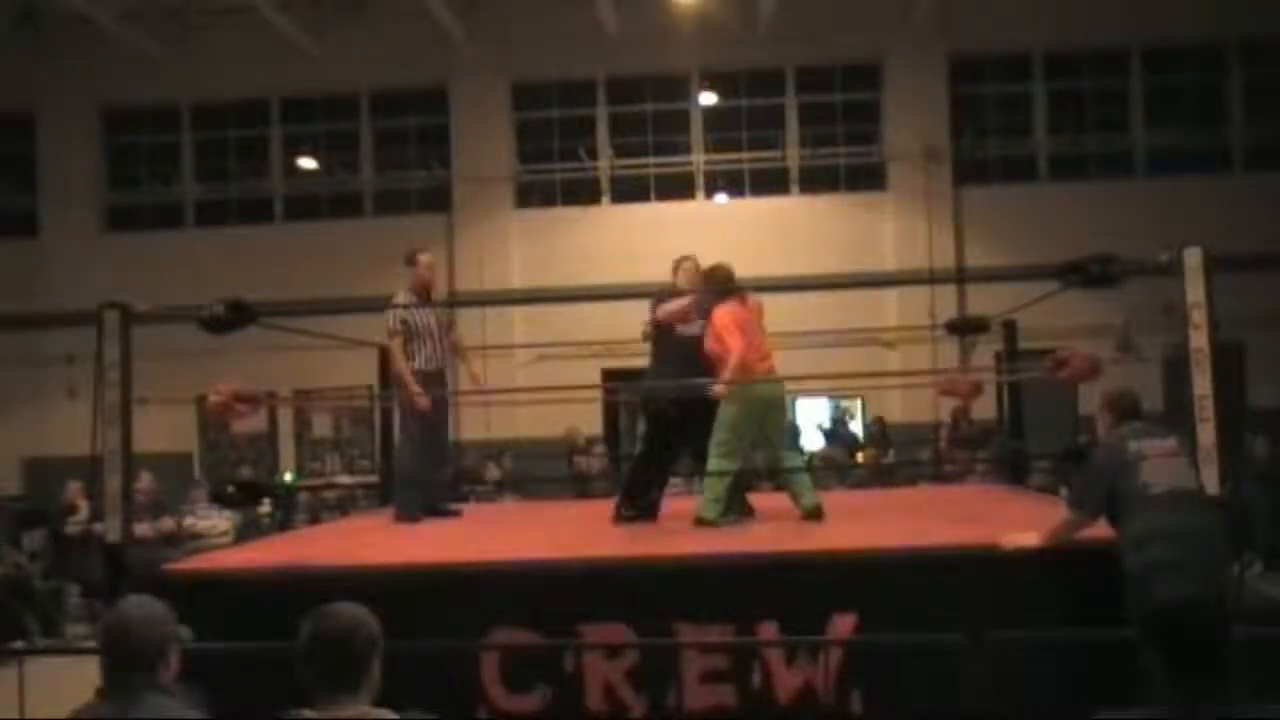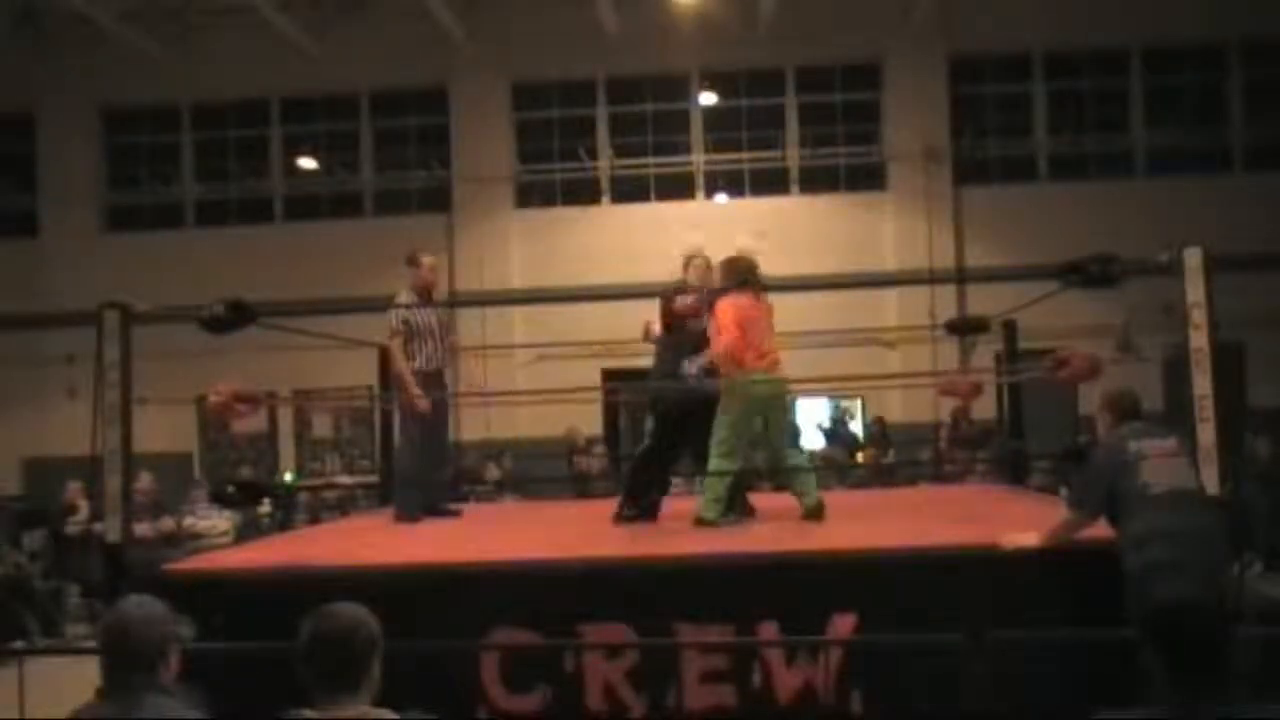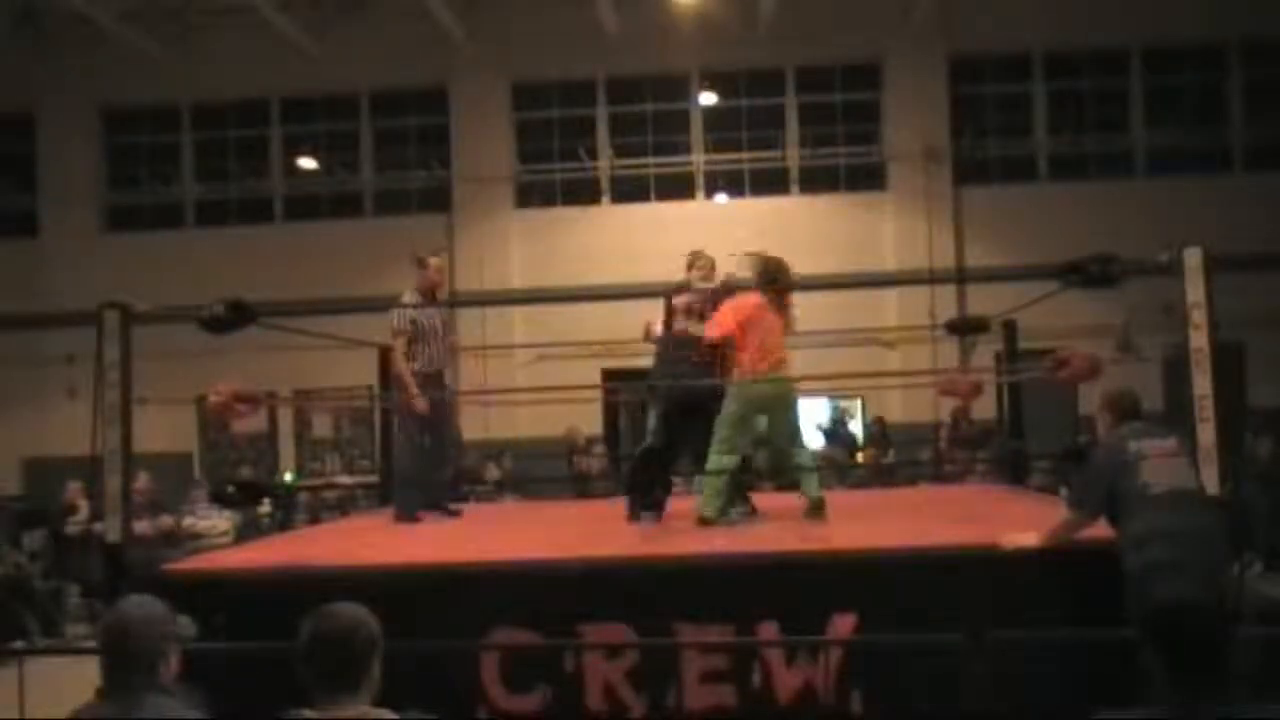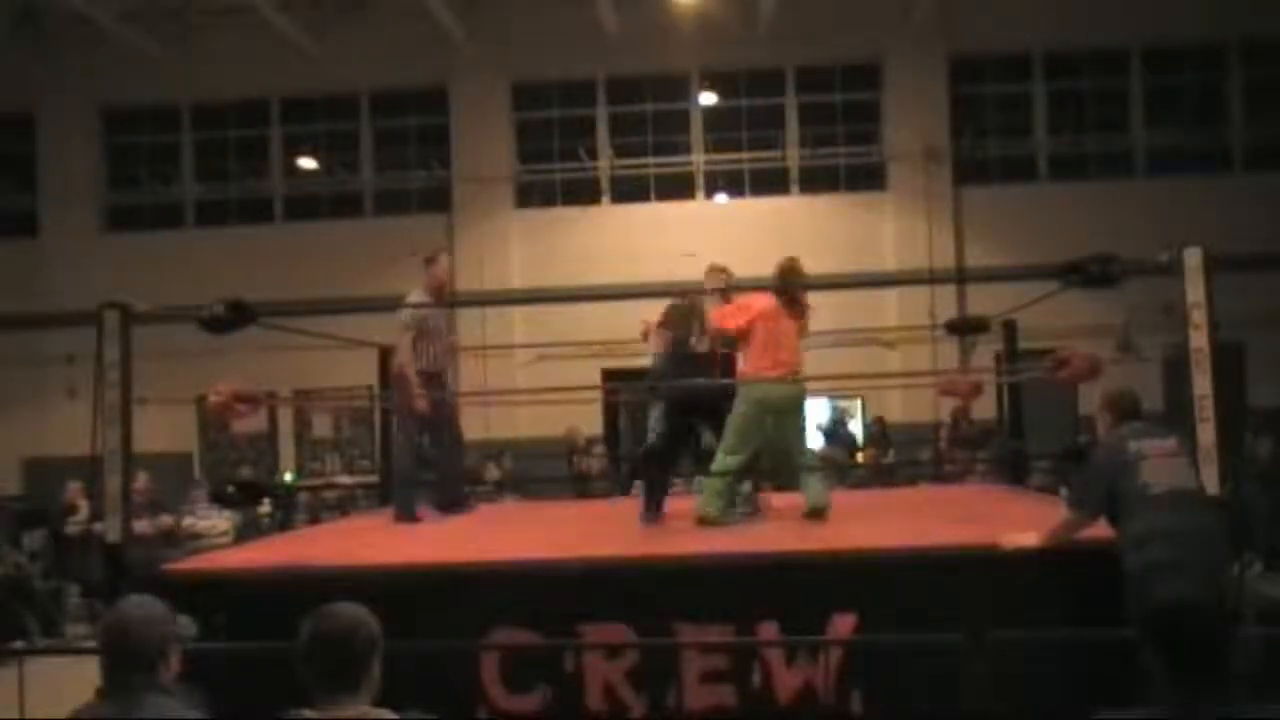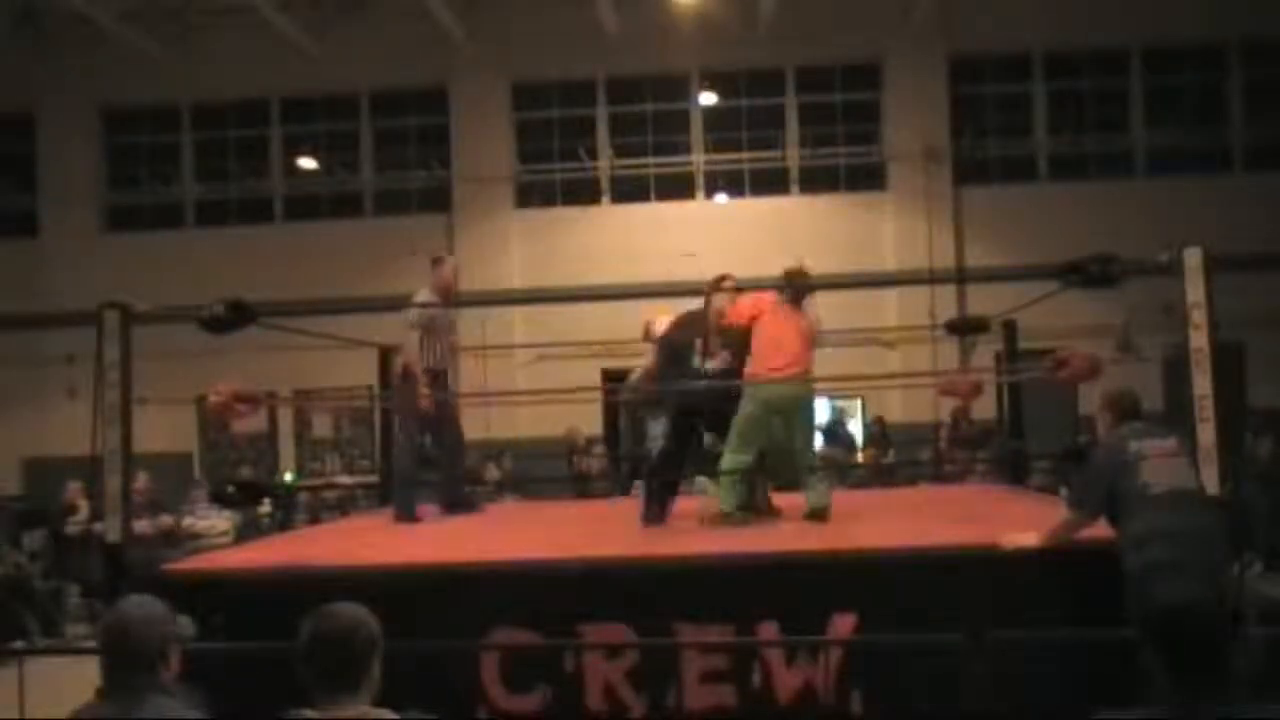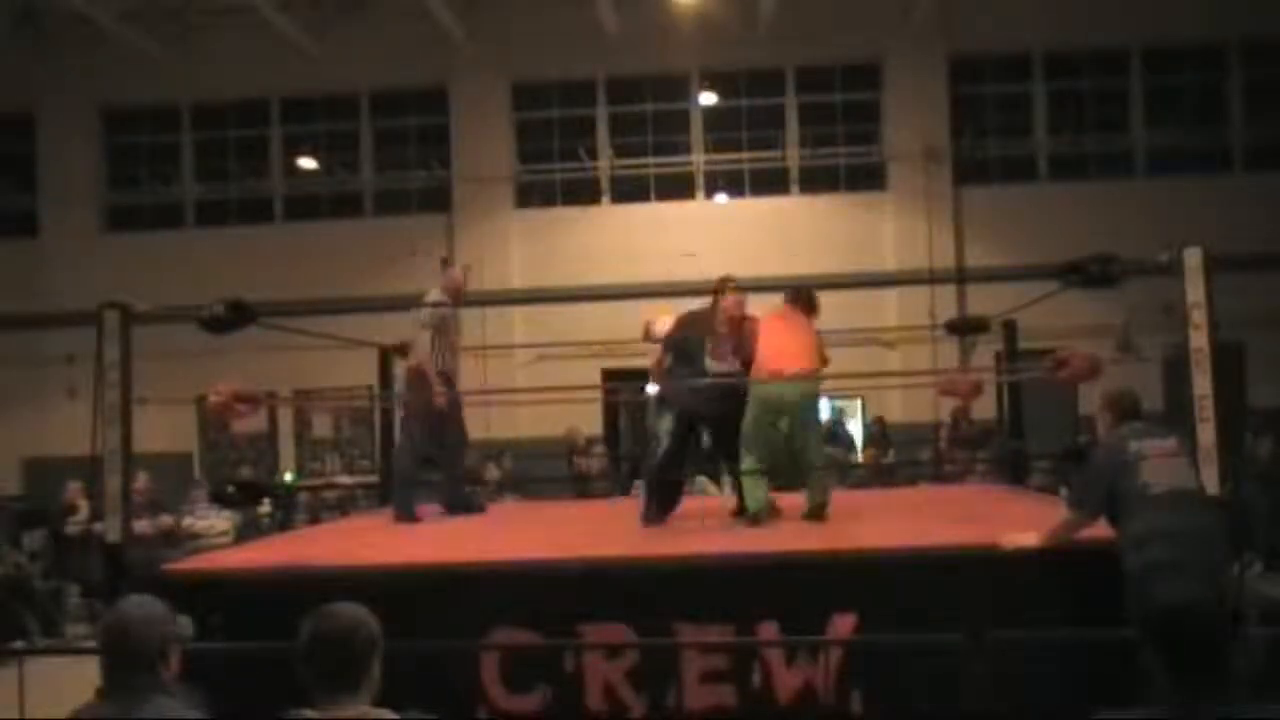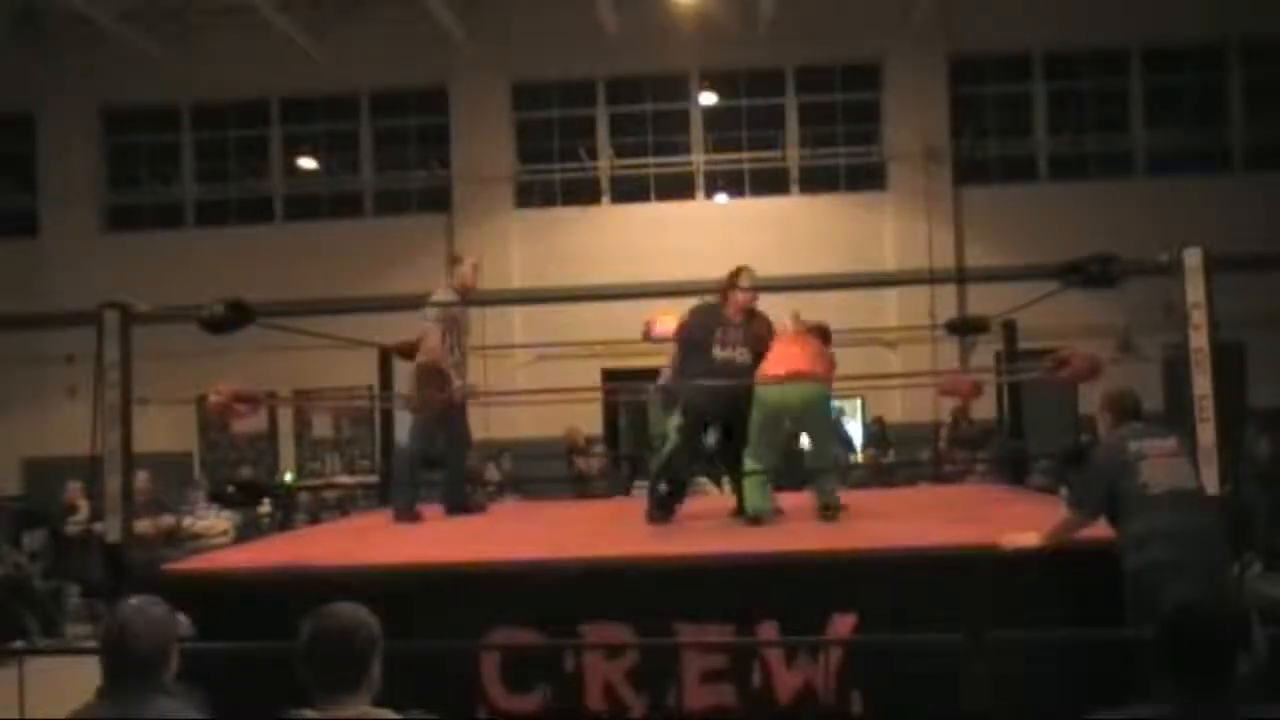
dt=0.1s
person 1, frame 1
left shoulder: (1110, 449)
right shoulder: (1173, 442)
left elbow: (1082, 515)
left wrist: (1039, 539)
left hip: (1156, 566)
right hip: (1207, 553)
left knee: (1172, 674)
right knee: (1208, 669)
person 1, frame 2
left shoulder: (1110, 449)
right shoulder: (1174, 442)
left elbow: (1083, 515)
left wrist: (1040, 539)
left hip: (1157, 566)
right hip: (1206, 550)
left knee: (1174, 676)
right knee: (1209, 671)
person 1, frame 3
left shoulder: (1110, 449)
right shoulder: (1174, 442)
left elbow: (1082, 515)
left wrist: (1039, 539)
left hip: (1157, 566)
right hip: (1206, 549)
left knee: (1173, 675)
right knee: (1209, 670)
person 1, frame 4
left shoulder: (1110, 449)
right shoulder: (1174, 443)
left elbow: (1082, 515)
left wrist: (1039, 539)
left hip: (1156, 566)
right hip: (1206, 552)
left knee: (1173, 673)
right knee: (1209, 669)
person 1, frame 5
left shoulder: (1110, 449)
right shoulder: (1174, 442)
left elbow: (1082, 515)
left wrist: (1039, 539)
left hip: (1157, 566)
right hip: (1207, 553)
left knee: (1172, 672)
right knee: (1210, 672)
person 1, frame 6
left shoulder: (1112, 448)
right shoulder: (1174, 443)
left elbow: (1082, 515)
left wrist: (1040, 538)
left hip: (1152, 560)
right hip: (1208, 554)
person 1, frame 7
left shoulder: (1110, 450)
right shoulder: (1174, 443)
left elbow: (1081, 514)
left wrist: (1040, 539)
left hip: (1155, 561)
right hip: (1207, 552)
person 2, frame 1
left shoulder: (435, 305)
right shoulder: (399, 307)
left elbow: (451, 340)
right elbow: (396, 354)
left wrist: (468, 365)
right wrist: (414, 390)
left hip: (438, 382)
right hip: (415, 383)
left knee: (438, 446)
right knee: (412, 446)
left ankle: (431, 501)
right ankle: (405, 507)
person 2, frame 2
left shoulder: (436, 306)
right shoulder: (402, 307)
left elbow: (448, 342)
right elbow: (397, 354)
right wrist: (414, 391)
left hip: (437, 383)
right hip: (415, 383)
left knee: (437, 446)
right knee: (411, 447)
left ankle: (430, 501)
right ankle: (404, 507)
person 2, frame 3
left shoulder: (439, 306)
right shoulder: (407, 307)
right elbow: (398, 354)
left wrist: (447, 380)
right wrist: (413, 392)
left hip: (437, 383)
right hip: (414, 383)
left knee: (444, 442)
right knee: (410, 447)
left ankle: (433, 498)
right ankle: (404, 507)
person 2, frame 4
left shoulder: (441, 305)
right shoulder: (415, 305)
right elbow: (404, 351)
left wrist: (448, 384)
right wrist: (416, 391)
left hip: (438, 382)
right hip: (416, 382)
left knee: (451, 440)
right knee: (409, 447)
left ankle: (448, 496)
right ankle: (404, 507)
person 2, frame 5
left shoulder: (444, 304)
right shoulder: (423, 303)
right elbow: (412, 349)
left wrist: (446, 386)
right wrist: (422, 389)
left hip: (440, 381)
right hip: (420, 381)
left knee: (452, 442)
left ankle: (453, 497)
right ankle: (404, 506)
person 2, frame 6
left shoulder: (450, 304)
right shoulder: (435, 303)
right elbow: (422, 347)
left wrist: (446, 385)
right wrist: (436, 387)
left hip: (444, 383)
right hip: (424, 382)
left knee: (455, 442)
right knee: (412, 446)
left ankle: (455, 498)
right ankle: (403, 507)
person 2, frame 7
left shoulder: (458, 303)
right shoulder: (442, 301)
right elbow: (432, 342)
left wrist: (458, 378)
right wrist: (453, 378)
left hip: (450, 381)
right hip: (434, 379)
left knee: (459, 442)
right knee: (420, 443)
left ankle: (455, 499)
right ankle: (403, 505)
person 3, frame 1
right shoulder: (664, 299)
right elbow: (664, 314)
right wrist: (692, 299)
left hip: (704, 389)
right hip: (667, 390)
right knee: (656, 450)
left ankle: (733, 505)
right ankle: (633, 507)
person 3, frame 2
left shoulder: (718, 298)
right shoulder: (675, 294)
right elbow: (684, 305)
left hip: (708, 385)
right hip: (673, 385)
right knee: (660, 448)
left ankle: (734, 503)
right ankle: (635, 507)
person 3, frame 3
left shoulder: (720, 297)
right shoulder: (678, 294)
right elbow: (681, 303)
left hip: (709, 384)
right hip: (673, 383)
right knee: (661, 445)
right ankle: (644, 504)
person 3, frame 4
right shoulder: (683, 309)
right elbow: (661, 335)
left hip: (715, 391)
right hip: (677, 389)
right knee: (663, 447)
right ankle: (652, 506)
person 3, frame 5
right shoulder: (688, 323)
right elbow: (659, 351)
right wrist: (642, 374)
left hip: (722, 399)
right hip: (681, 400)
right knee: (671, 453)
right ankle: (655, 507)
person 3, frame 6
left shoulder: (748, 329)
right shoulder: (692, 323)
right elbow: (664, 352)
right wrist: (656, 380)
left hip: (727, 401)
right hip: (687, 398)
left knee: (743, 451)
right knee: (672, 453)
right ankle: (656, 507)
person 3, frame 7
left shoulder: (760, 324)
right shoulder: (703, 315)
right elbow: (680, 347)
right wrist: (674, 379)
left hip: (737, 398)
right hip: (697, 395)
left knee: (743, 453)
right knee: (681, 449)
right ankle: (660, 506)
person 4, frame 1
left shoulder: (722, 314)
right shoulder: (748, 305)
left elbow: (739, 350)
left wrist: (725, 383)
left hip: (745, 389)
right hip: (771, 385)
left knee: (722, 452)
right knee: (781, 449)
left ankle: (709, 513)
right ankle: (810, 503)
person 4, frame 2
left shoulder: (727, 305)
right shoulder: (762, 303)
left elbow: (727, 343)
left hip: (742, 385)
right hip: (773, 382)
left knee: (723, 450)
right knee: (783, 447)
left ankle: (710, 512)
right ankle: (812, 501)
person 4, frame 3
left shoulder: (742, 304)
right shoulder: (782, 308)
left elbow: (714, 334)
left hip: (748, 386)
right hip: (779, 384)
left knee: (723, 448)
right knee: (792, 445)
left ankle: (710, 510)
right ankle: (814, 497)
person 4, frame 4
left shoulder: (757, 304)
right shoulder: (801, 313)
left elbow: (719, 321)
left wrist: (713, 305)
left hip: (756, 389)
right hip: (791, 389)
left knee: (731, 451)
right knee: (797, 451)
left ankle: (710, 511)
right ankle: (817, 502)
person 4, frame 5
left shoulder: (763, 302)
right shoulder: (807, 321)
left elbow: (731, 315)
left hip: (762, 389)
right hip: (799, 389)
left knee: (737, 450)
right knee: (803, 450)
left ankle: (727, 508)
right ankle: (819, 504)
person 4, frame 6
left shoulder: (770, 319)
right shoulder: (812, 331)
right elbow: (822, 361)
left hip: (764, 387)
right hip: (803, 387)
left knee: (753, 452)
right knee: (809, 446)
left ankle: (758, 508)
right ankle: (817, 505)
person 4, frame 7
left shoulder: (783, 339)
right shoulder: (823, 351)
left hip: (770, 392)
right hip: (810, 391)
left knee: (757, 454)
right knee: (825, 447)
left ankle: (756, 509)
right ankle: (829, 502)
